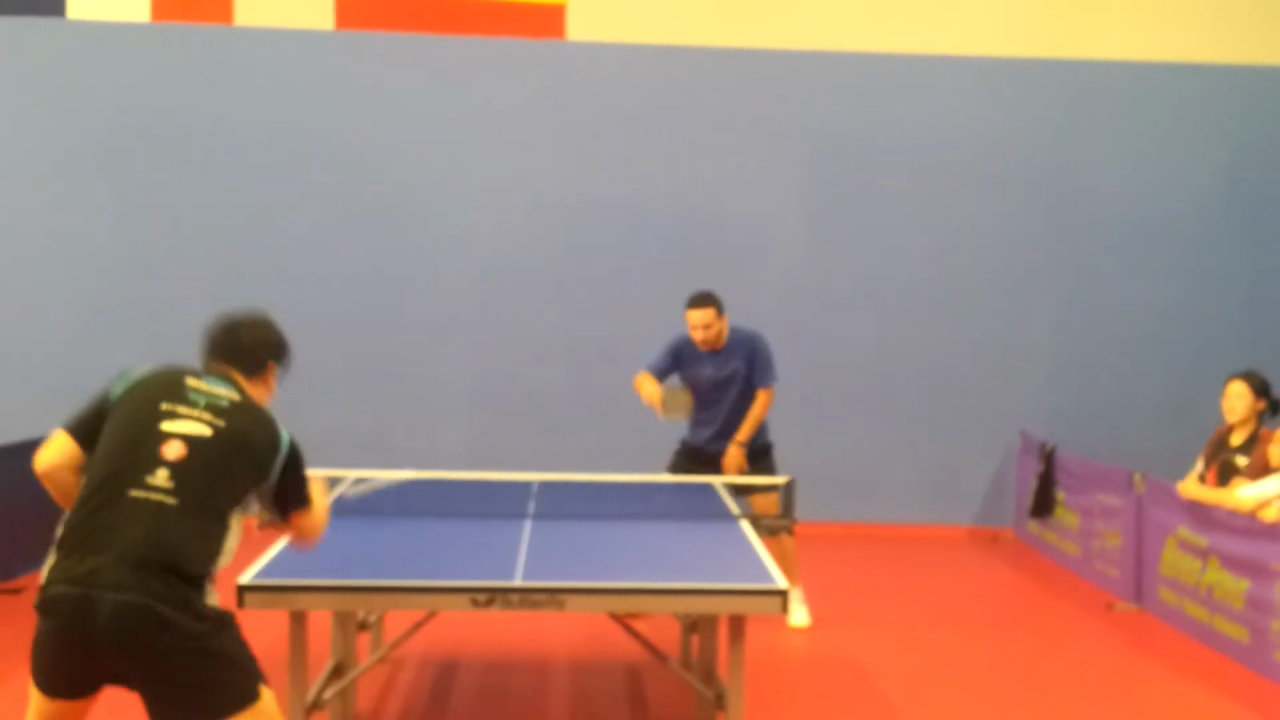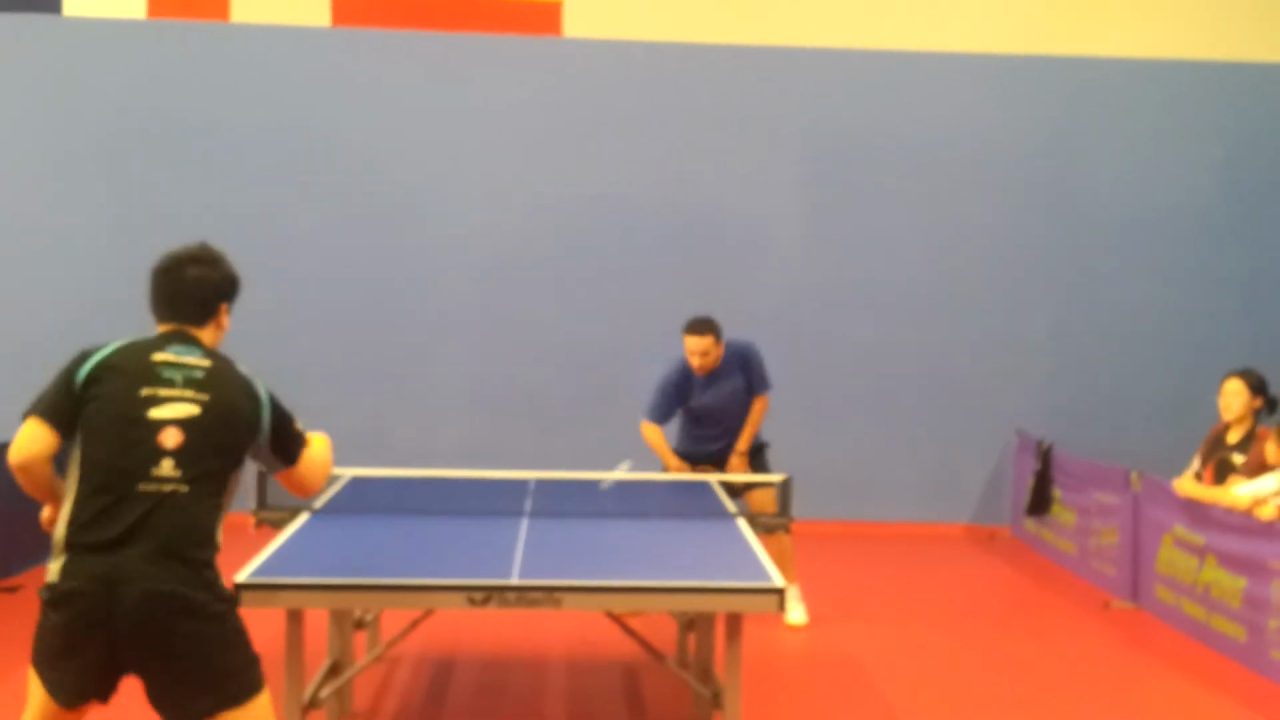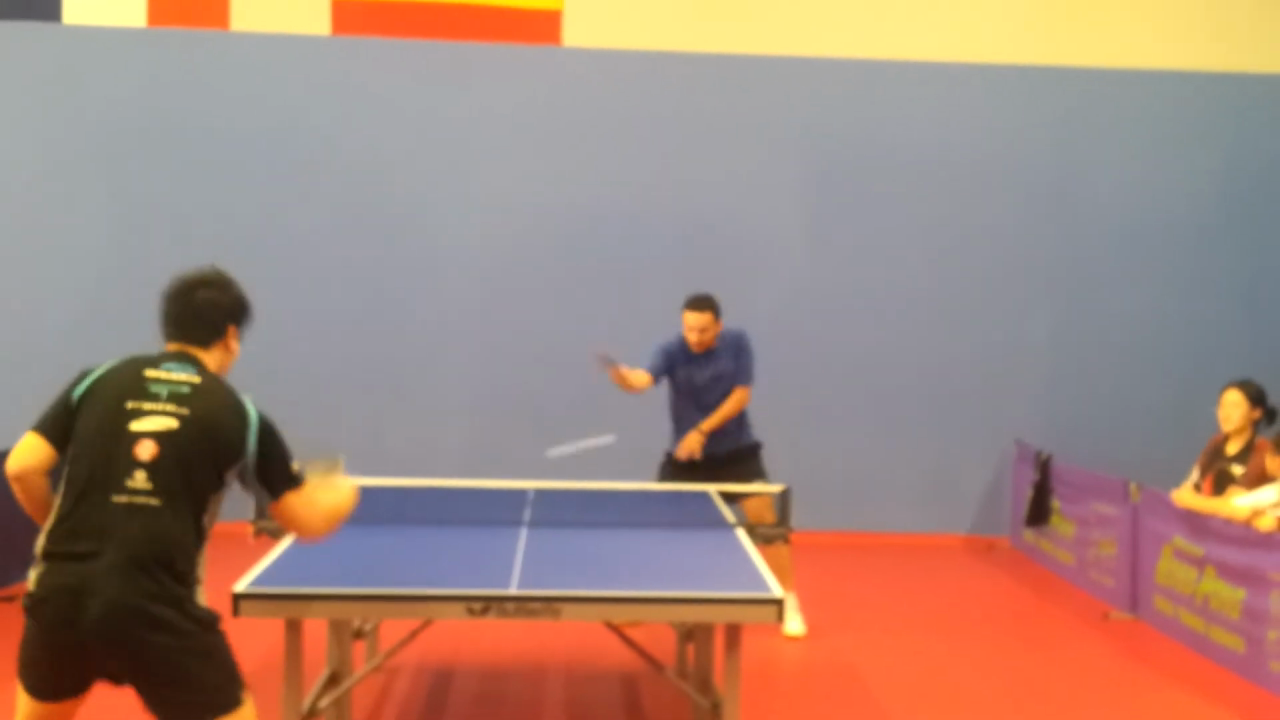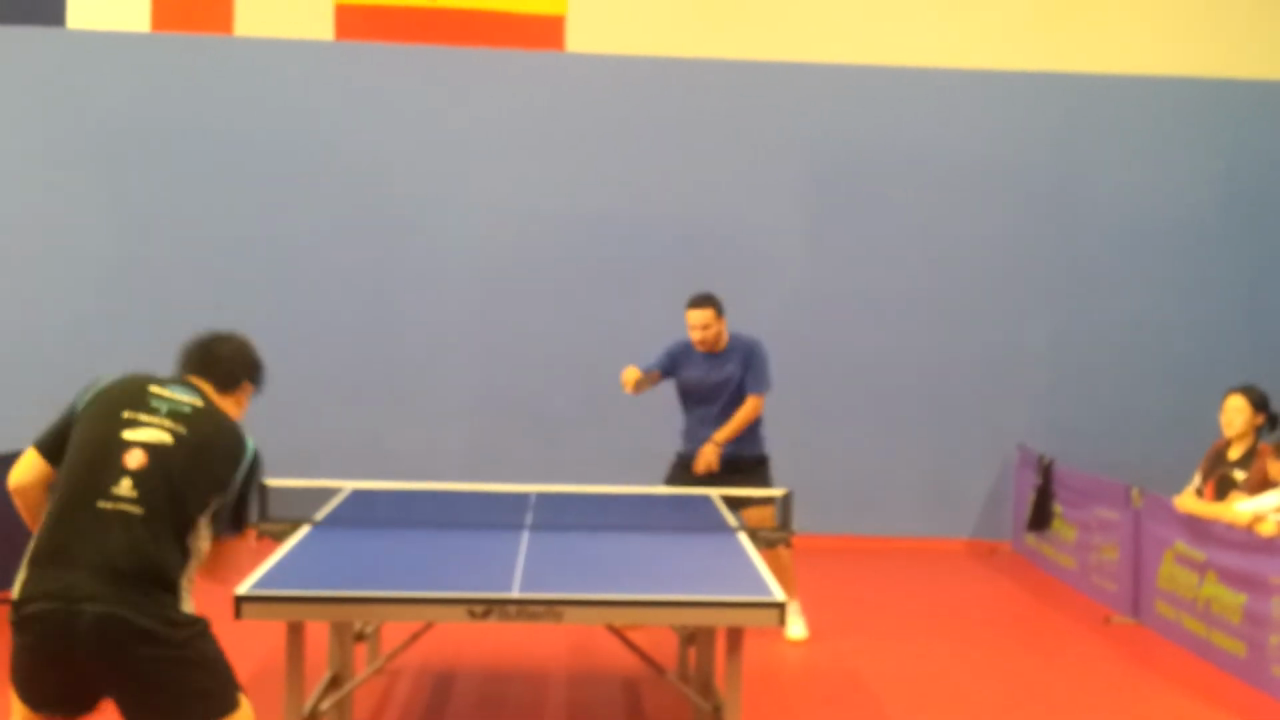
dt=0.2s
person 1, frame 1
left shoulder: (136, 385)
right shoulder: (270, 436)
left elbow: (50, 464)
right elbow: (307, 527)
right wrist: (315, 490)
left hip: (71, 592)
right hip: (169, 611)
person 1, frame 2
left shoulder: (96, 363)
right shoulder: (245, 394)
left elbow: (25, 456)
right elbow: (308, 480)
left wrist: (58, 502)
right wrist: (320, 445)
left hip: (81, 583)
right hip: (182, 596)
person 1, frame 3
left shoulder: (98, 381)
right shoulder: (238, 415)
left elbow: (21, 467)
right elbow: (308, 520)
right wrist: (344, 493)
left hip: (60, 594)
right hip: (158, 610)
person 1, frame 4
left shoulder: (103, 395)
right shoulder: (232, 445)
left elbow: (23, 482)
right elbow: (218, 565)
left hip: (45, 604)
right hip: (146, 622)
person 2, frame 1
left shoulder: (752, 343)
right shoulder: (681, 348)
left elbow: (765, 395)
right elbow: (644, 377)
left wrist: (739, 444)
right wrist: (648, 387)
left hip: (748, 448)
right hip: (697, 448)
left knee: (772, 521)
left ankle: (794, 595)
person 2, frame 2
left shoulder: (745, 354)
right shoulder: (676, 377)
left elbow: (760, 400)
right elbow: (649, 425)
left wrist: (740, 452)
right wrist: (670, 461)
left hip: (742, 450)
right hip: (692, 456)
left ankle: (792, 595)
person 2, frame 3
left shoulder: (738, 341)
right shoulder: (671, 350)
left elbow: (741, 395)
right elbow: (642, 379)
left wrist: (701, 431)
right wrist: (624, 376)
left hip: (737, 451)
right hip: (683, 454)
left knee: (766, 524)
left ankle: (789, 603)
person 2, frame 4
left shoulder: (749, 349)
right shoulder: (679, 352)
left elbow: (754, 404)
right elbow: (646, 380)
left wrist: (717, 443)
right wrist: (633, 376)
left hip: (745, 459)
right hip: (694, 457)
left knee: (767, 533)
left ankle: (791, 608)
